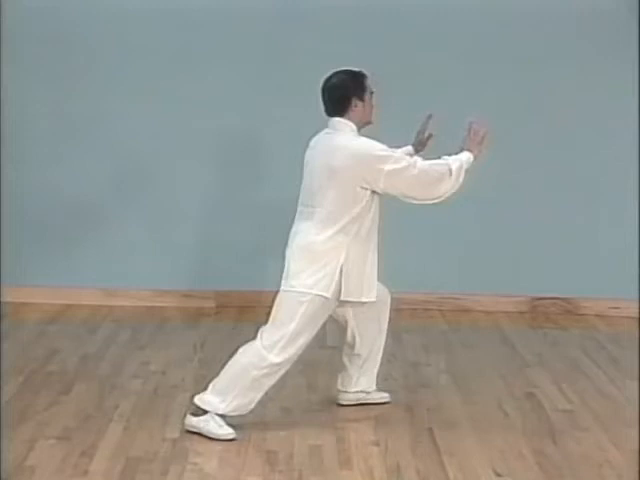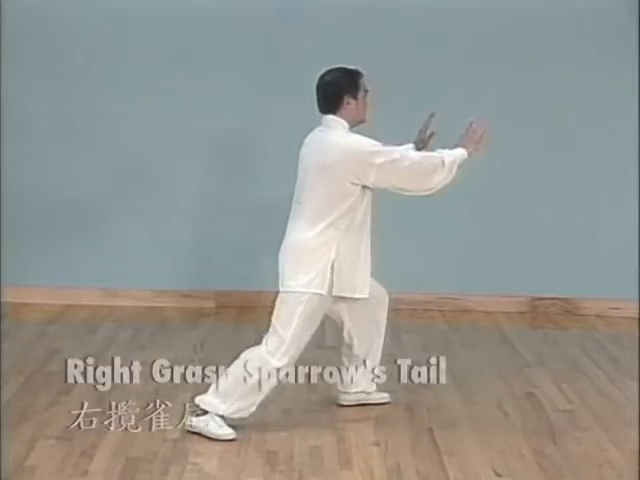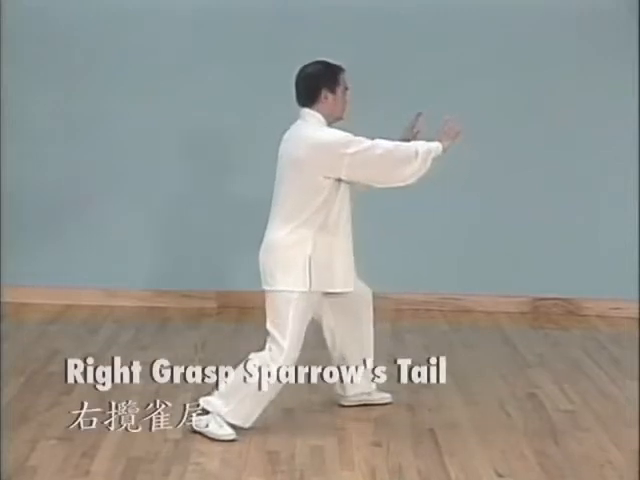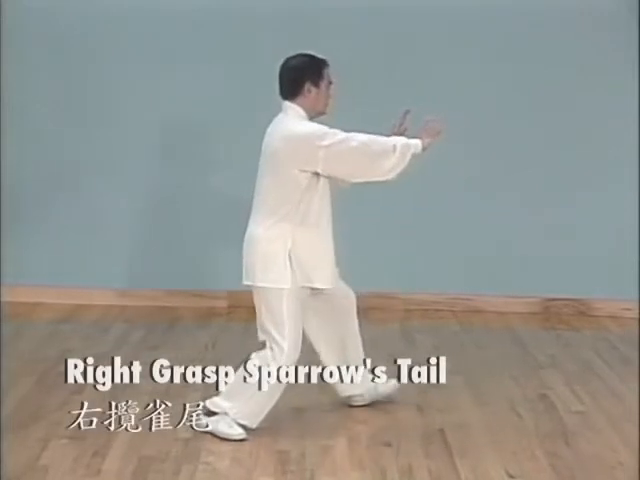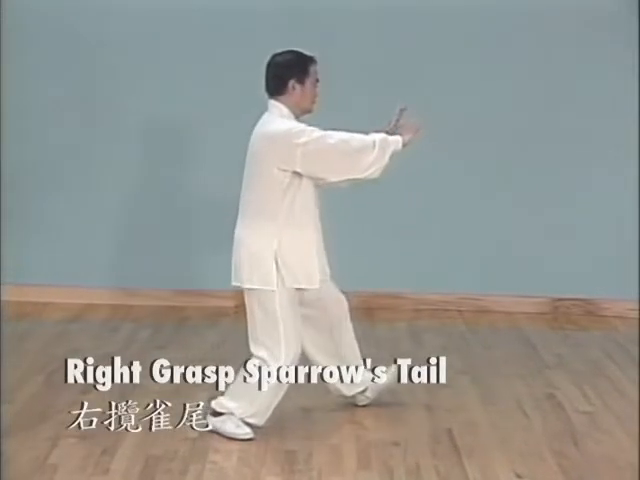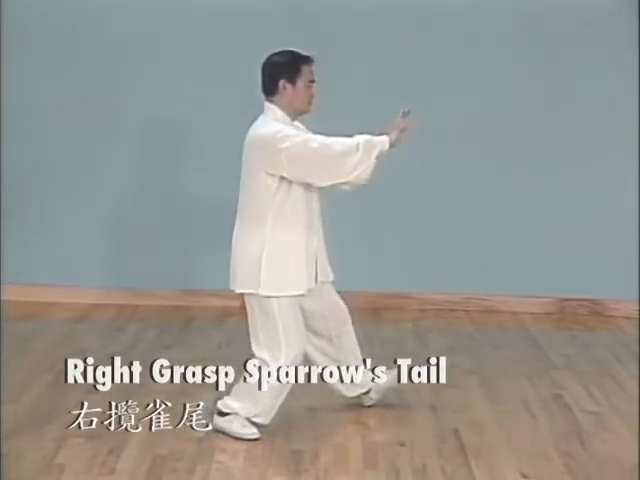
dt=0.4s
person 1, frame 1
left shoulder: (324, 143)
right shoulder: (359, 151)
right elbow: (428, 180)
left wrist: (411, 149)
right wrist: (468, 154)
left hip: (328, 260)
right hip: (318, 266)
left knee: (375, 302)
right knee: (277, 344)
left ankle: (356, 386)
right ankle: (210, 409)
person 1, frame 2
left shoulder: (321, 140)
right shoulder: (349, 149)
right elbow: (419, 173)
left wrist: (414, 147)
right wrist: (463, 151)
left hip: (329, 259)
right hip: (313, 264)
left knee: (372, 303)
right knee: (280, 348)
left ankle: (356, 387)
right ankle: (212, 410)
person 1, frame 3
left shoulder: (304, 135)
right shoulder: (323, 142)
left elbow: (370, 157)
right elbow: (387, 164)
left wrist: (401, 144)
right wrist: (438, 146)
left hip: (313, 256)
right hip: (295, 261)
left knee: (355, 303)
right knee: (282, 351)
left ankle: (355, 387)
right ankle: (217, 412)
person 1, frame 4
left shoulder: (292, 130)
right shoulder: (301, 136)
left elbow: (350, 155)
right elbow: (359, 155)
left wrist: (392, 142)
right wrist: (416, 144)
left hip: (297, 253)
right hip: (279, 256)
left knee: (338, 306)
right knee: (282, 349)
left ankle: (357, 387)
right ankle: (225, 413)
person 1, frame 5
left shoulder: (284, 132)
right shoulder: (280, 134)
left elbow: (333, 159)
right elbow: (341, 153)
left wrist: (382, 141)
right wrist: (395, 142)
left hip: (291, 256)
right hip: (271, 260)
left knee: (330, 312)
right knee: (280, 350)
left ankle: (358, 386)
right ankle: (228, 411)
person 1, frame 6
left shoulder: (289, 132)
right shoulder: (270, 137)
left elbow: (330, 162)
right elbow: (331, 159)
left wrist: (381, 142)
right wrist: (384, 141)
left hip: (296, 259)
right hip: (270, 263)
left knee: (331, 320)
right knee: (283, 351)
left ankle: (360, 385)
right ankle: (234, 412)
